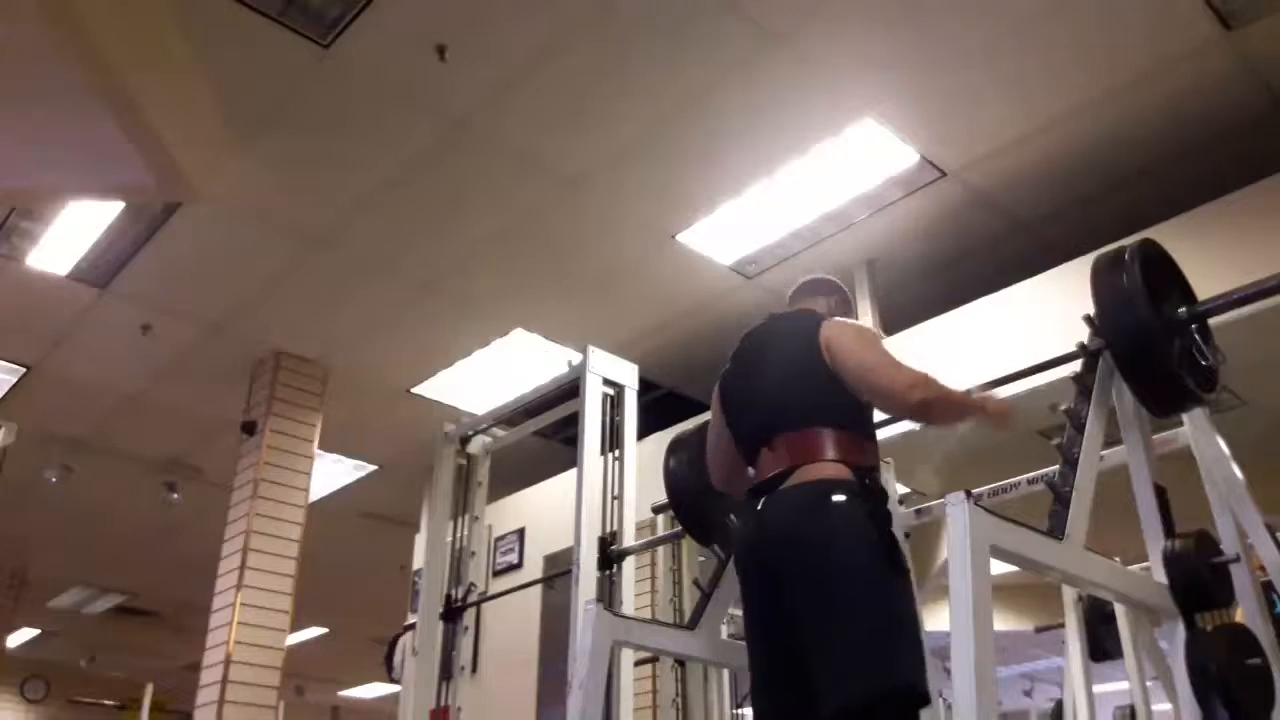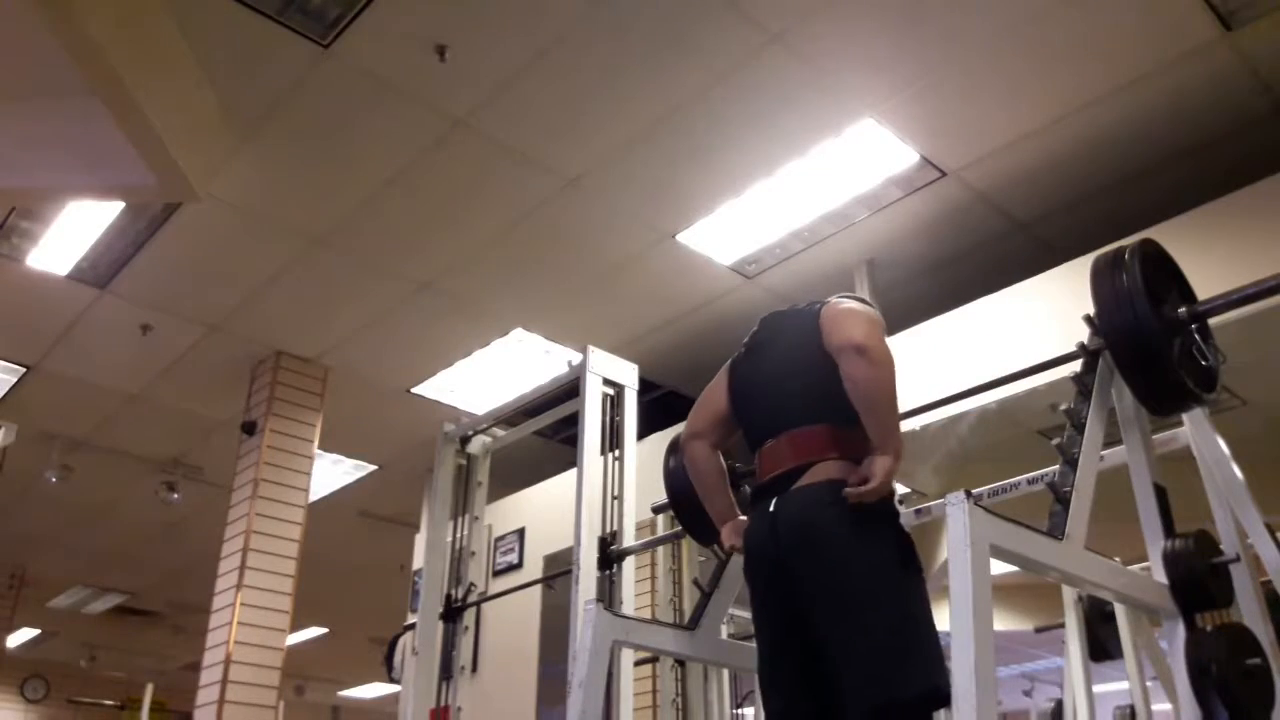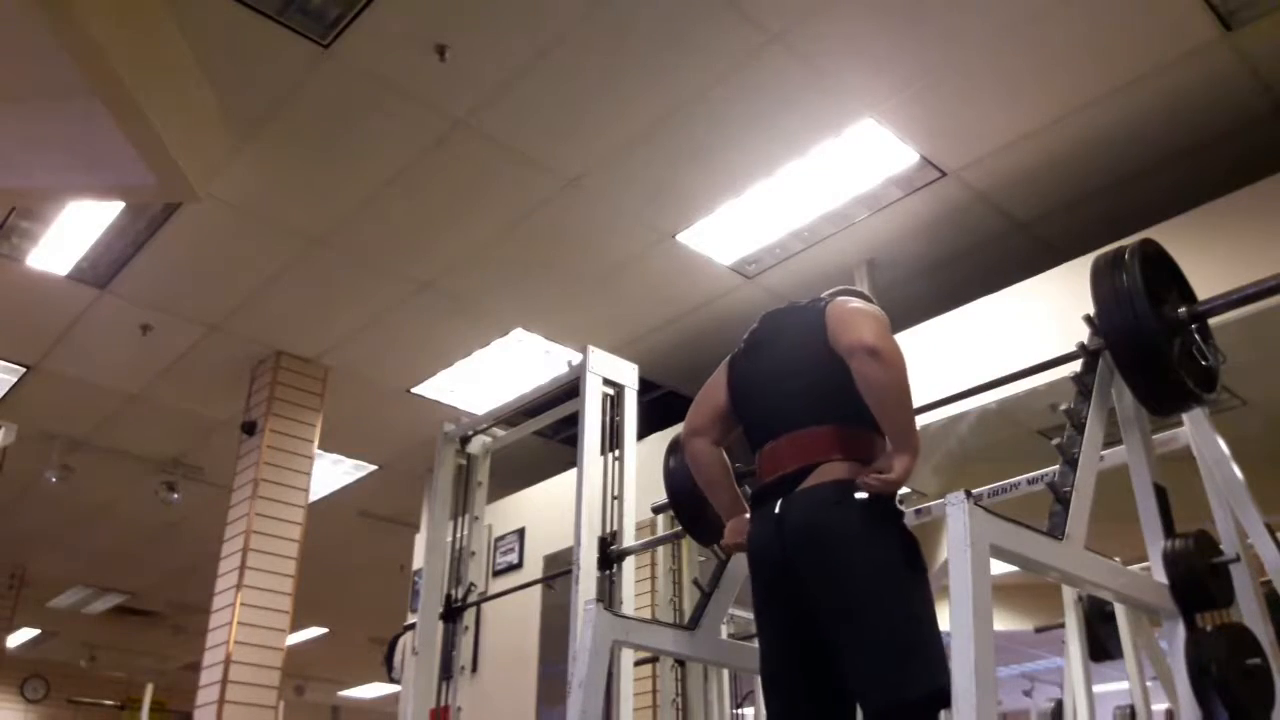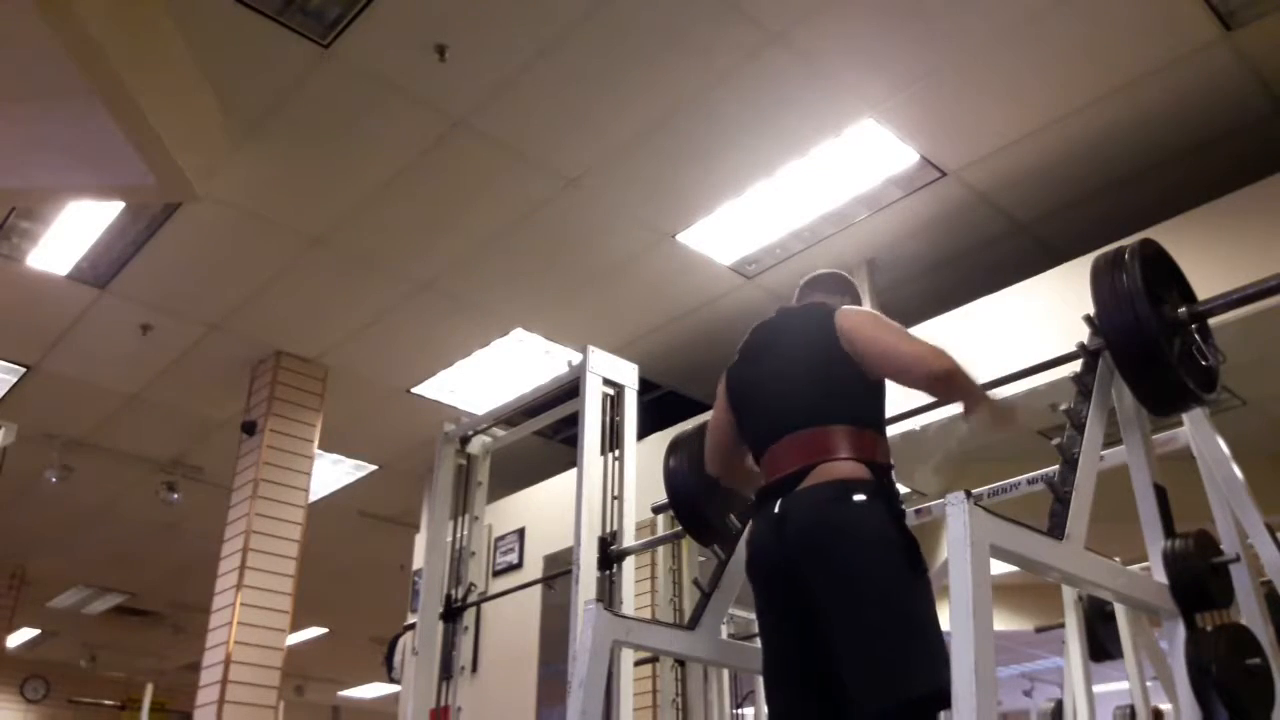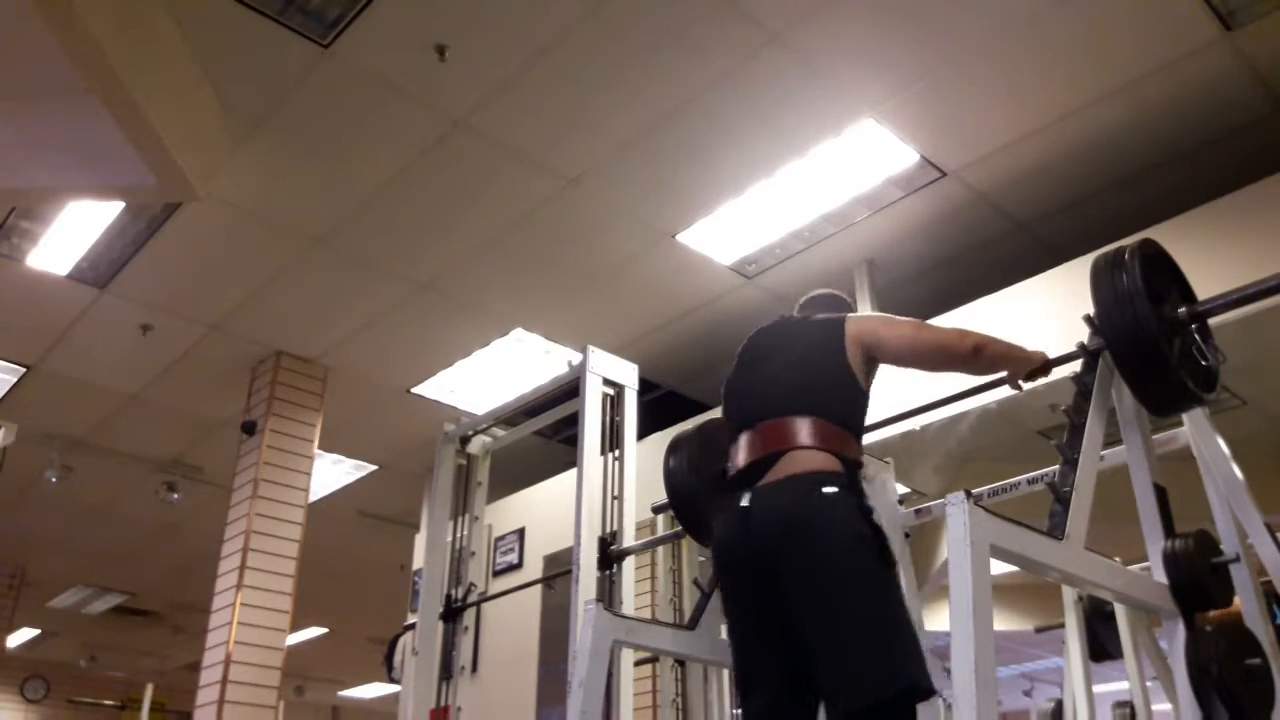
dt=0.4s
person 1, frame 1
left shoulder: (736, 368)
right shoulder: (835, 334)
left elbow: (721, 470)
right elbow: (912, 396)
right wrist: (980, 406)
left hip: (759, 531)
right hip: (830, 512)
person 1, frame 2
left shoulder: (750, 356)
right shoulder: (847, 313)
left elbow: (697, 437)
right elbow: (859, 348)
left wrist: (728, 520)
right wrist: (887, 450)
left hip: (769, 528)
right hip: (836, 513)
person 1, frame 3
left shoulder: (749, 352)
right shoulder: (850, 311)
left elbow: (698, 435)
right elbow: (870, 348)
left wrist: (736, 517)
right wrist: (905, 447)
left hip: (772, 531)
right hip: (845, 512)
person 1, frame 4
left shoulder: (744, 361)
right shoulder: (844, 321)
left elbow: (719, 464)
right elbow: (929, 368)
right wrist: (976, 396)
left hip: (771, 531)
right hip: (844, 509)
person 1, frame 5
left shoulder: (747, 361)
right shoulder: (852, 332)
right elbow: (962, 347)
right wrist: (1025, 360)
left hip: (737, 523)
right hip: (814, 506)
